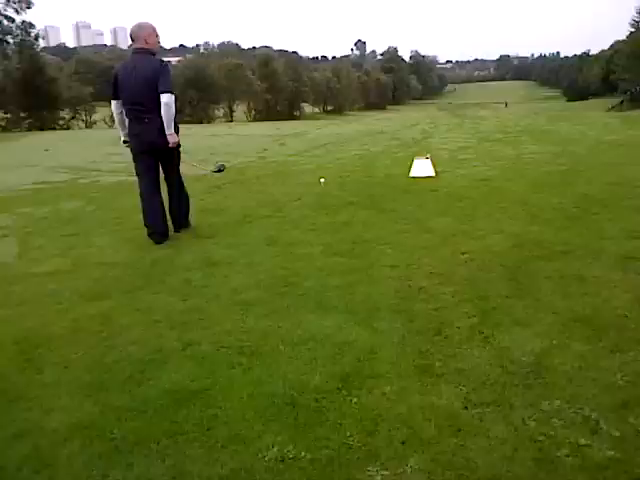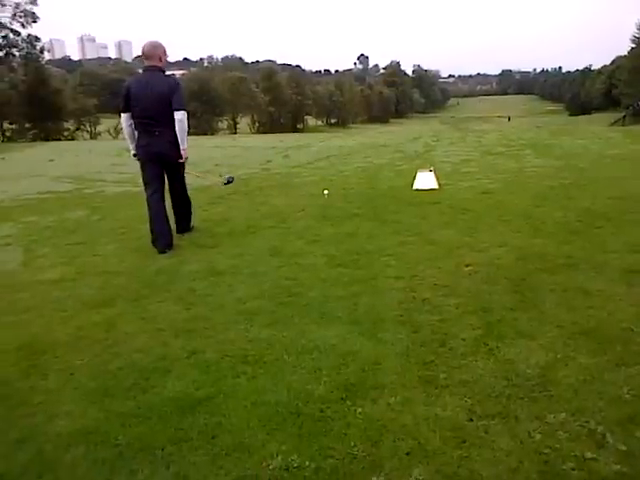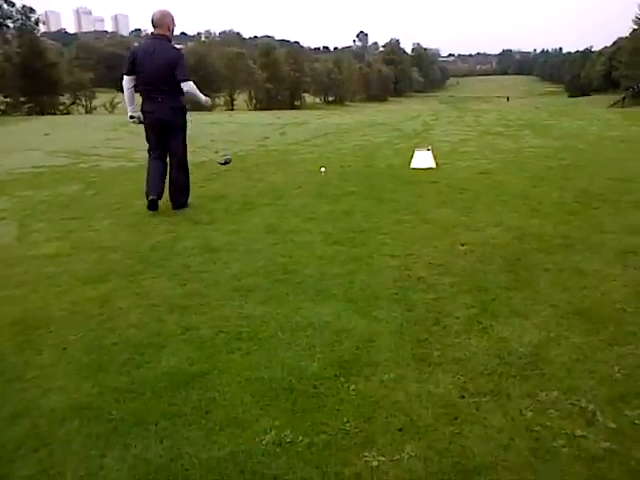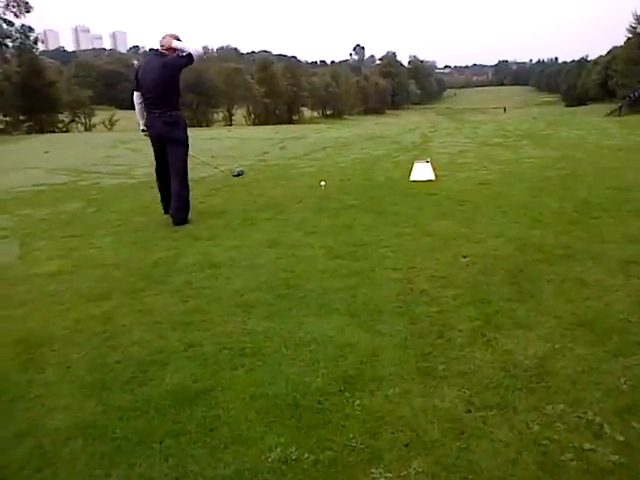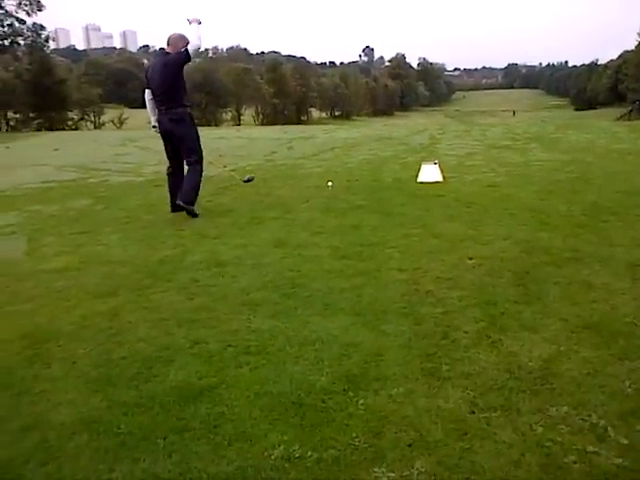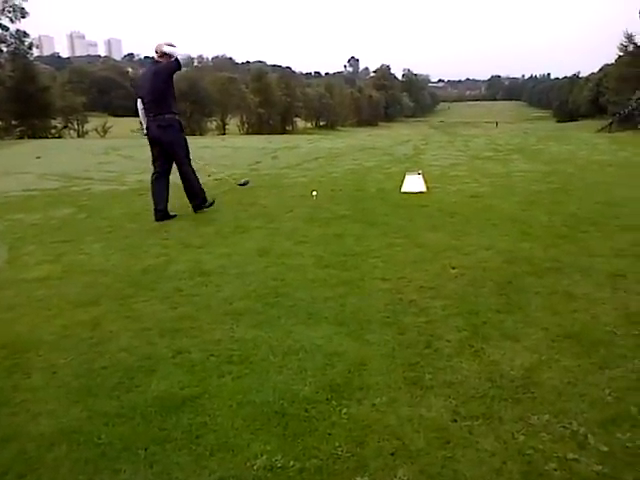
dt=0.4s
person 1, frame 1
left shoulder: (120, 70)
right shoulder: (159, 66)
left elbow: (116, 106)
right elbow: (167, 100)
left wrist: (124, 134)
right wrist: (170, 131)
left hip: (137, 133)
right hip: (161, 131)
left knee: (147, 183)
right knee: (173, 178)
left ankle: (158, 232)
right ankle: (180, 221)
person 1, frame 2
left shoulder: (131, 85)
right shoulder: (171, 83)
left elbow: (125, 120)
right elbow: (180, 116)
left wrist: (133, 148)
right wrist: (183, 146)
left hip: (146, 145)
right hip: (170, 143)
left knee: (154, 192)
right knee: (177, 186)
left ankle: (162, 242)
right ankle: (183, 225)
person 1, frame 3
left shoulder: (137, 51)
right shoulder: (175, 54)
left elbow: (127, 82)
right elbow: (187, 86)
left wrist: (132, 110)
right wrist: (203, 99)
left hip: (149, 109)
right hip: (173, 109)
left knee: (155, 154)
right knee: (177, 156)
left ankle: (153, 194)
right ankle: (178, 201)
person 1, frame 4
left shoulder: (142, 66)
right shoulder: (169, 64)
left elbow: (138, 98)
right elbow: (196, 51)
left wrist: (143, 123)
right wrist: (175, 43)
left hip: (153, 123)
right hip: (172, 122)
left knee: (162, 167)
right knee: (178, 170)
left ankle: (168, 205)
right ankle: (179, 215)
person 1, frame 5
left shoulder: (152, 66)
right shoulder: (172, 62)
left elbow: (148, 96)
right elbow: (196, 45)
left wrist: (155, 121)
right wrist: (195, 24)
left hip: (164, 120)
right hip: (180, 118)
left knee: (174, 162)
right knee: (194, 160)
left ankle: (176, 203)
right ankle: (186, 199)
person 1, frame 6
left shoulder: (144, 75)
right shoulder: (162, 70)
left elbow: (140, 105)
left wrist: (147, 127)
right wrist: (166, 49)
left hip: (152, 127)
right hip: (168, 125)
left knee: (160, 170)
right knee: (184, 166)
left ankle: (160, 211)
right ankle: (199, 202)
